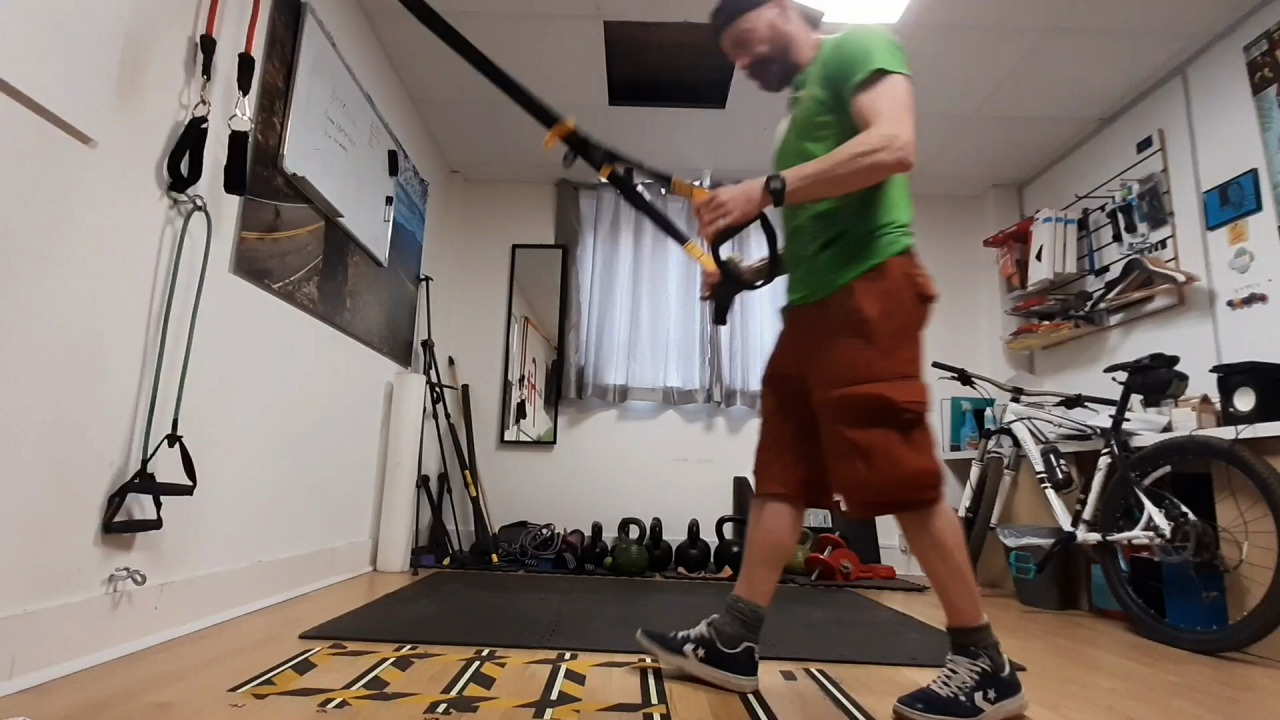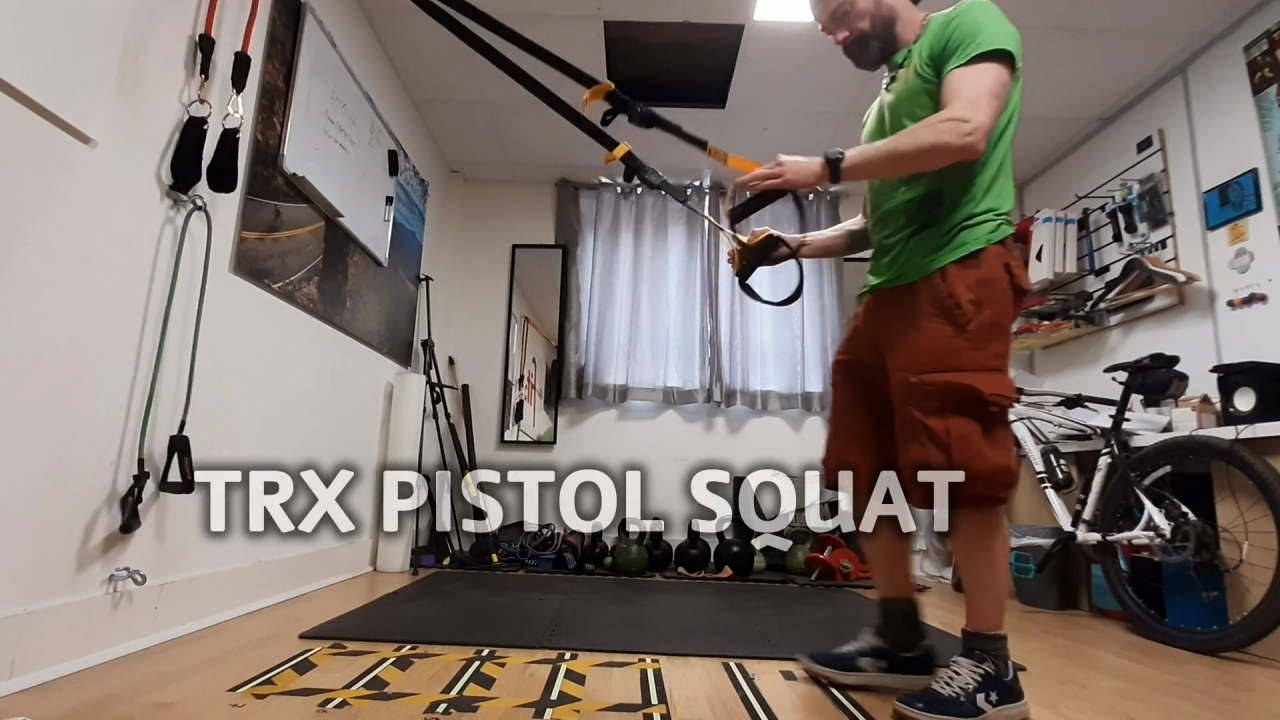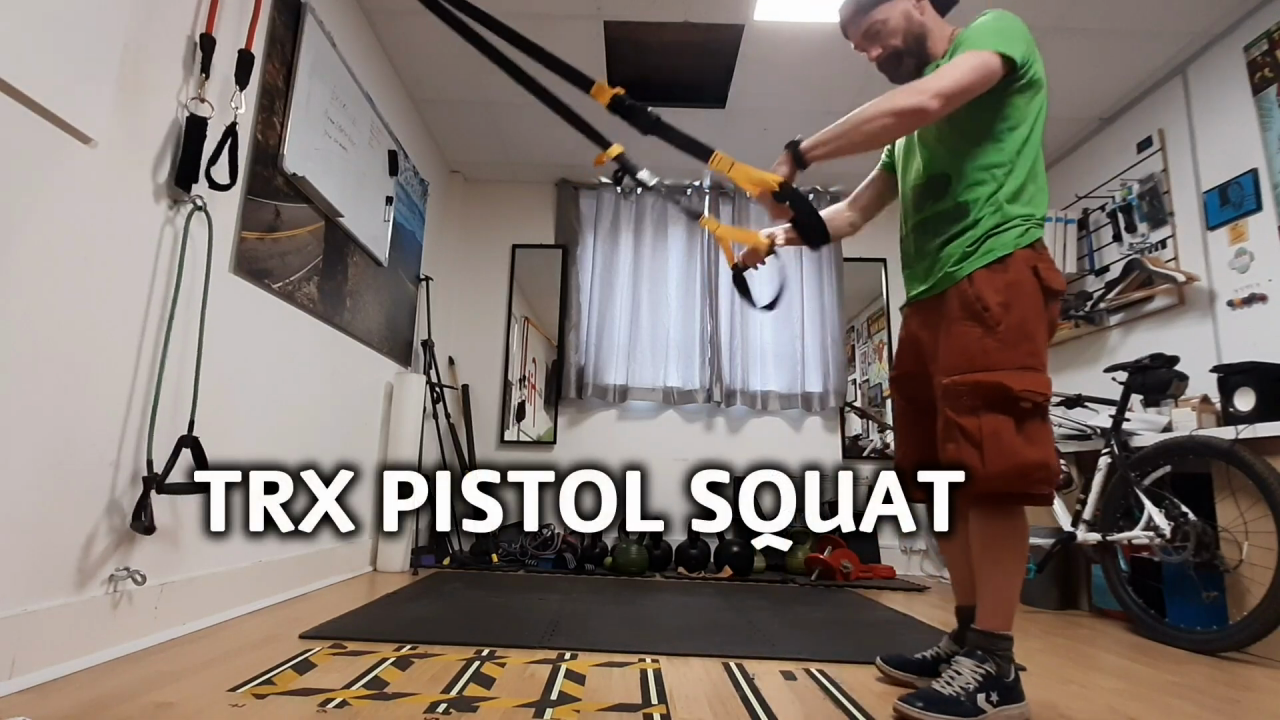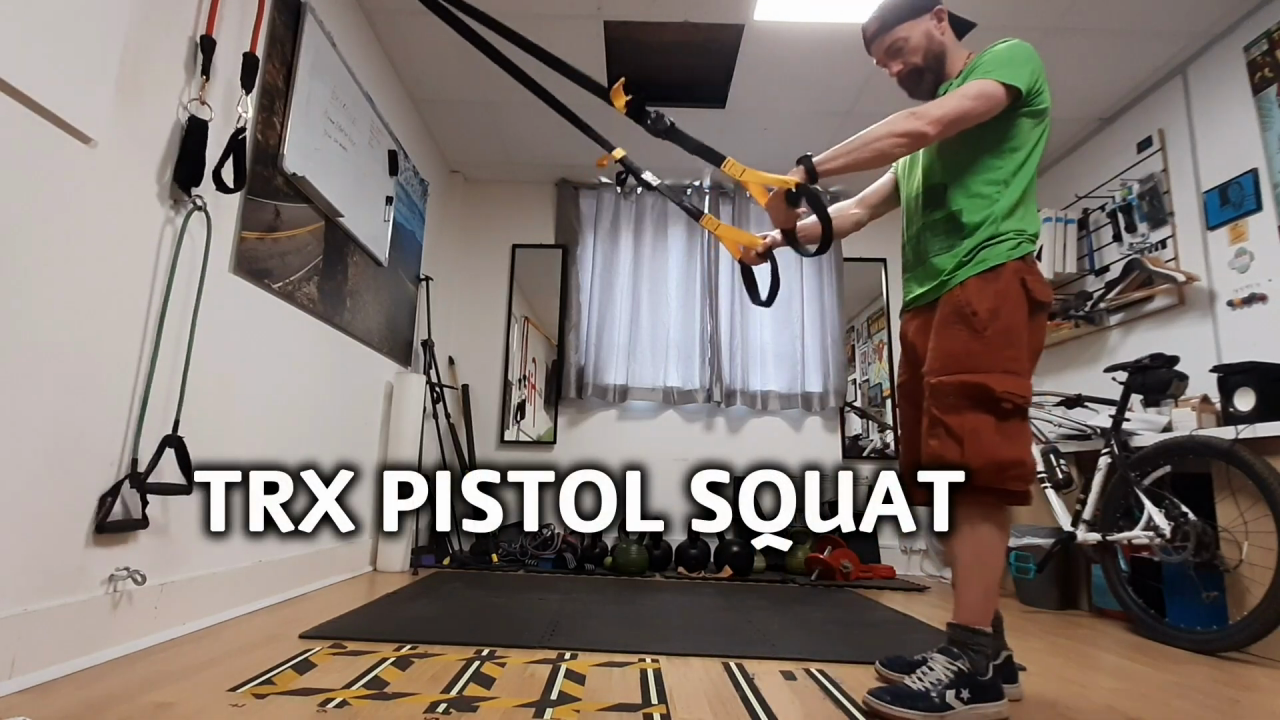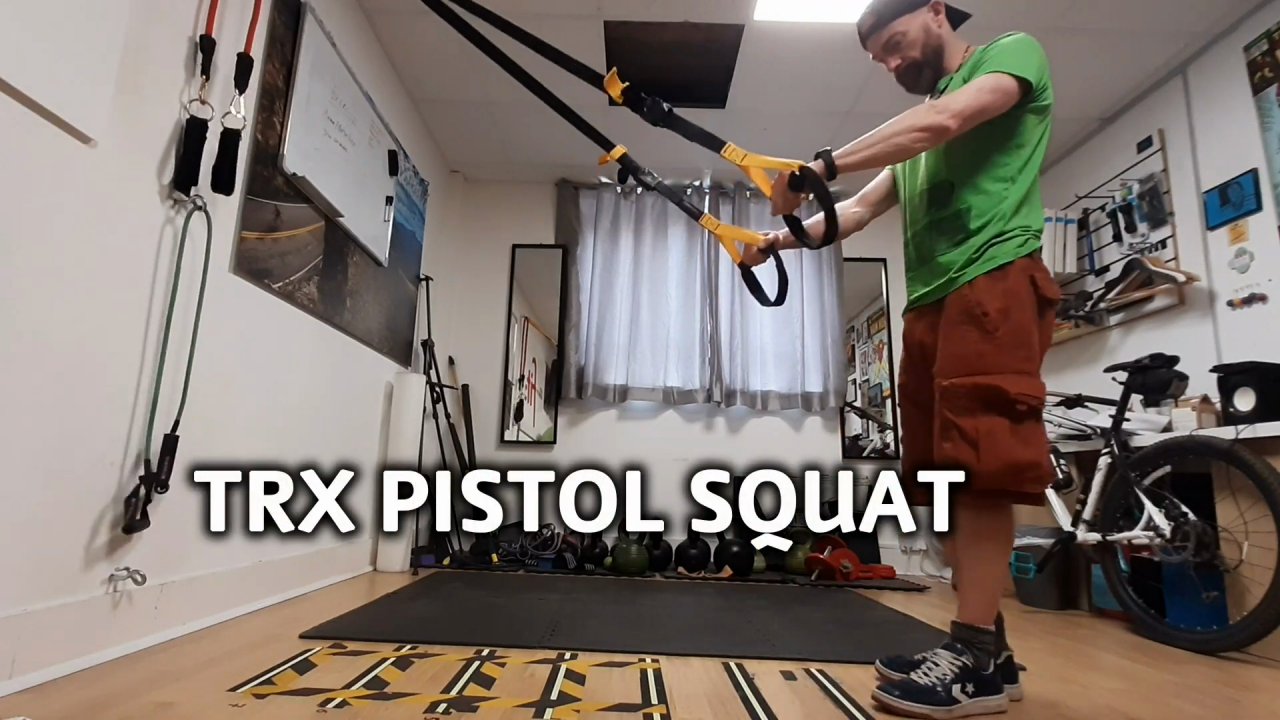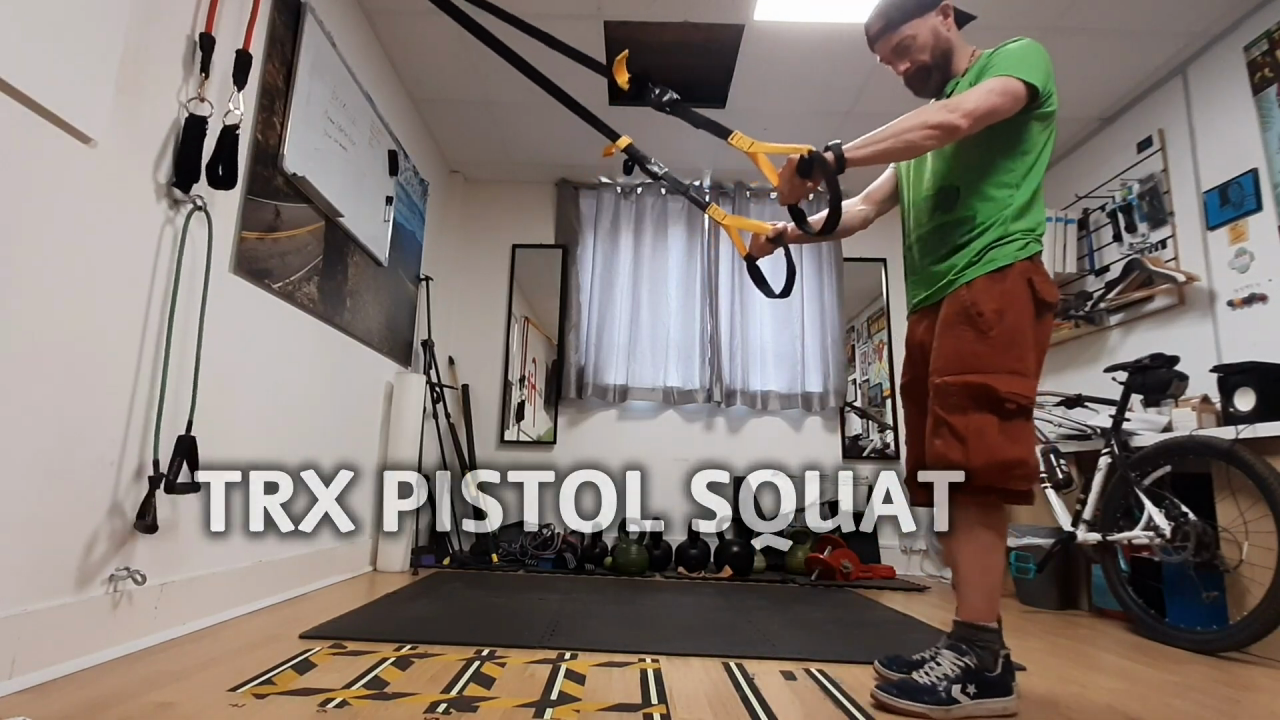
dt=0.5s
person 1, frame 1
right shoulder: (802, 108)
left elbow: (892, 146)
left wrist: (767, 192)
left hip: (871, 292)
right hip: (812, 308)
left knee: (898, 474)
right knee: (779, 476)
right ankle: (730, 640)
person 1, frame 2
right shoulder: (888, 97)
left elbow: (964, 133)
left wrist: (827, 168)
right wrist: (789, 246)
left hip: (957, 278)
right hip: (888, 293)
left knee: (962, 468)
right knee: (861, 466)
right ankle: (899, 638)
person 1, frame 3
right shoulder: (909, 136)
left elbow: (923, 101)
right elbow: (851, 213)
left wrist: (799, 153)
right wrist: (782, 236)
left hip: (994, 280)
right hip: (929, 300)
left knee: (987, 469)
right knee: (941, 475)
right ankle: (971, 640)
person 1, frame 4
left shoulder: (1012, 60)
right shoulder: (925, 146)
left elbow: (922, 127)
right elbow: (857, 210)
left wrist: (807, 169)
right wrist: (781, 238)
left hip: (987, 286)
right hip: (929, 304)
left knee: (972, 465)
right knee: (943, 475)
right ankle: (985, 648)
person 1, frame 5
right shoulder: (918, 126)
left elbow: (942, 121)
right elbow: (859, 210)
left wrist: (821, 166)
right wrist: (783, 239)
left hip: (993, 284)
right hip: (930, 302)
left knee: (981, 465)
right knee: (942, 473)
left ankle: (976, 658)
right ankle: (983, 645)
person 1, frame 6
left shoulder: (1019, 58)
right shoulder: (923, 132)
left elbow: (954, 120)
right elbow: (862, 209)
left wrist: (829, 157)
right wrist: (790, 231)
left hip: (995, 284)
right hip: (933, 304)
left knee: (975, 463)
right knee: (942, 473)
left ankle: (979, 661)
right ankle: (973, 645)
